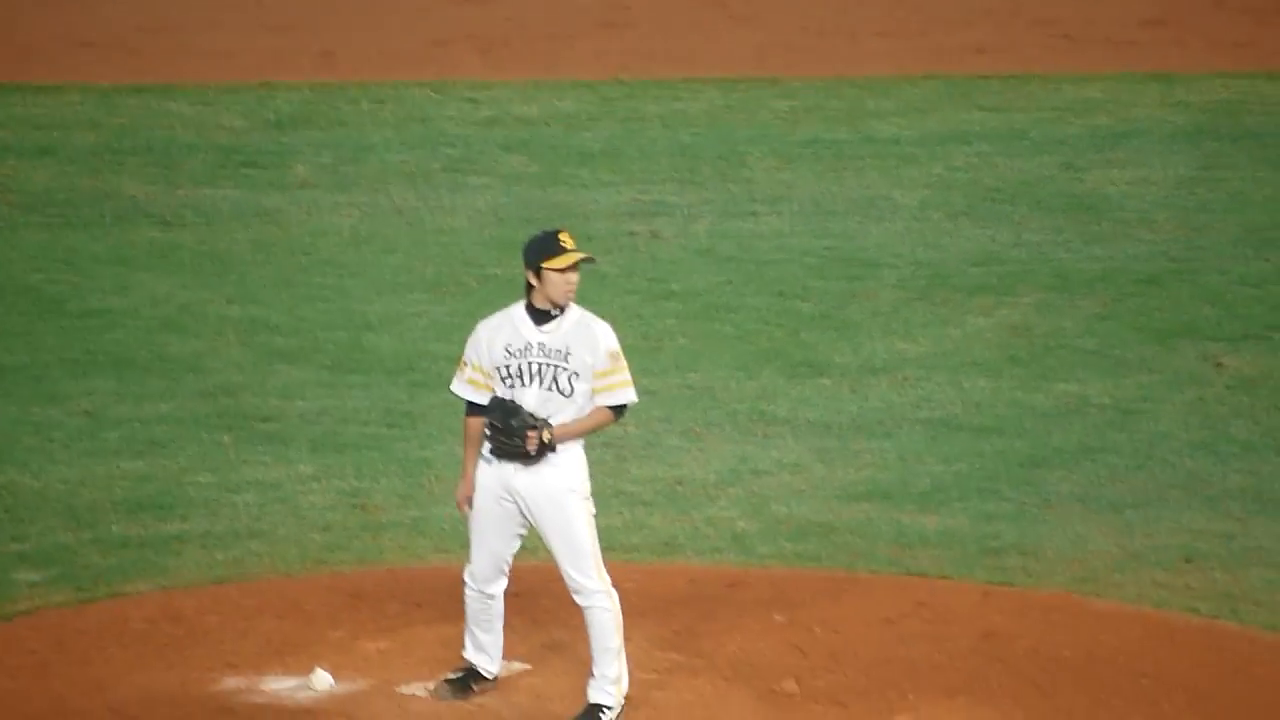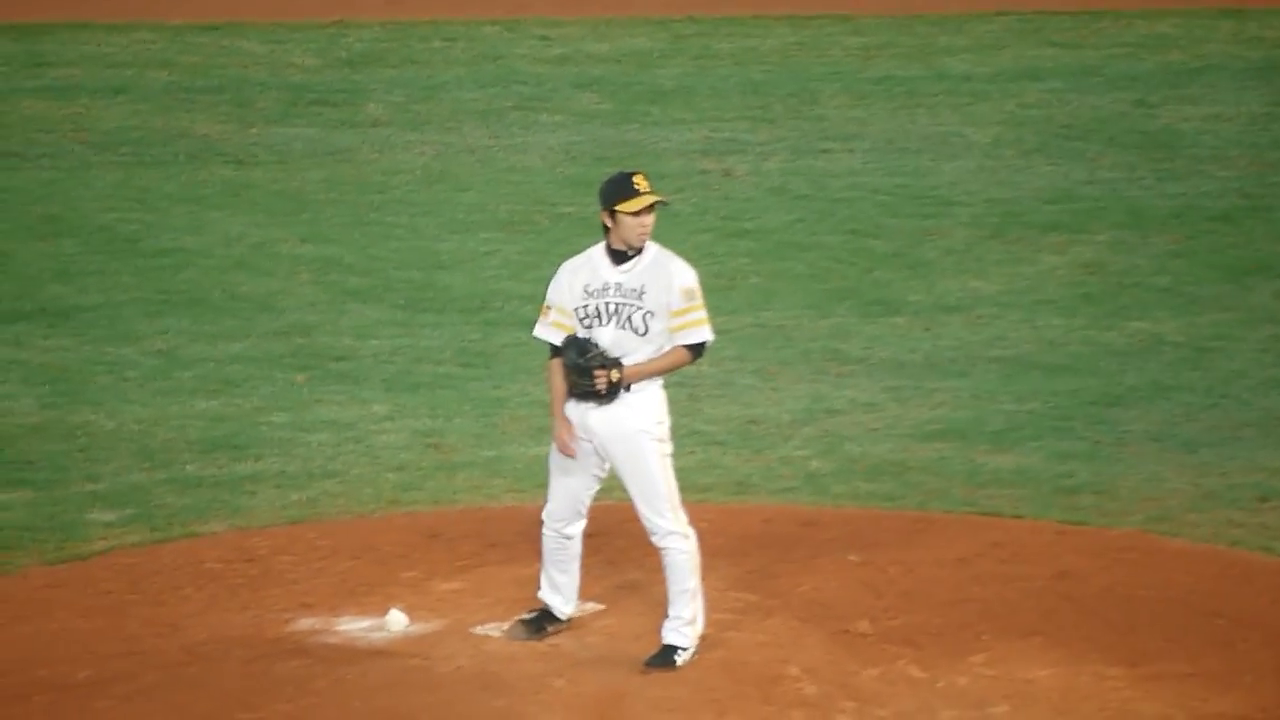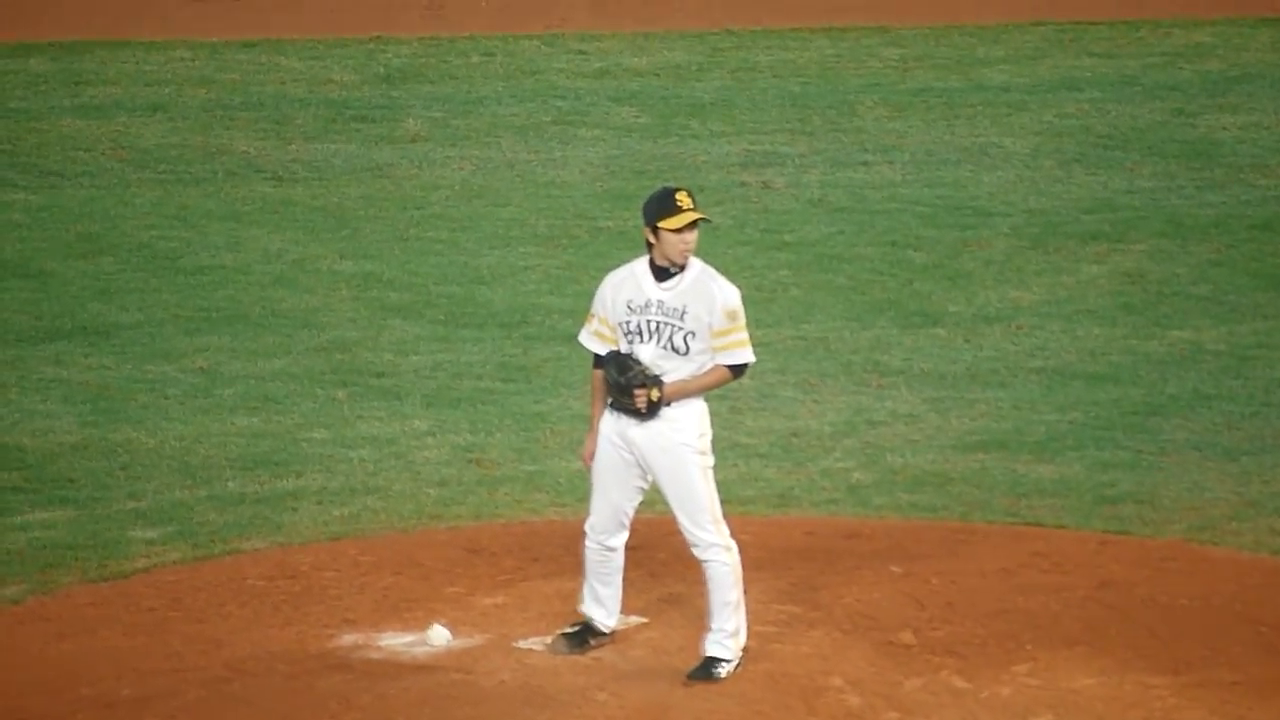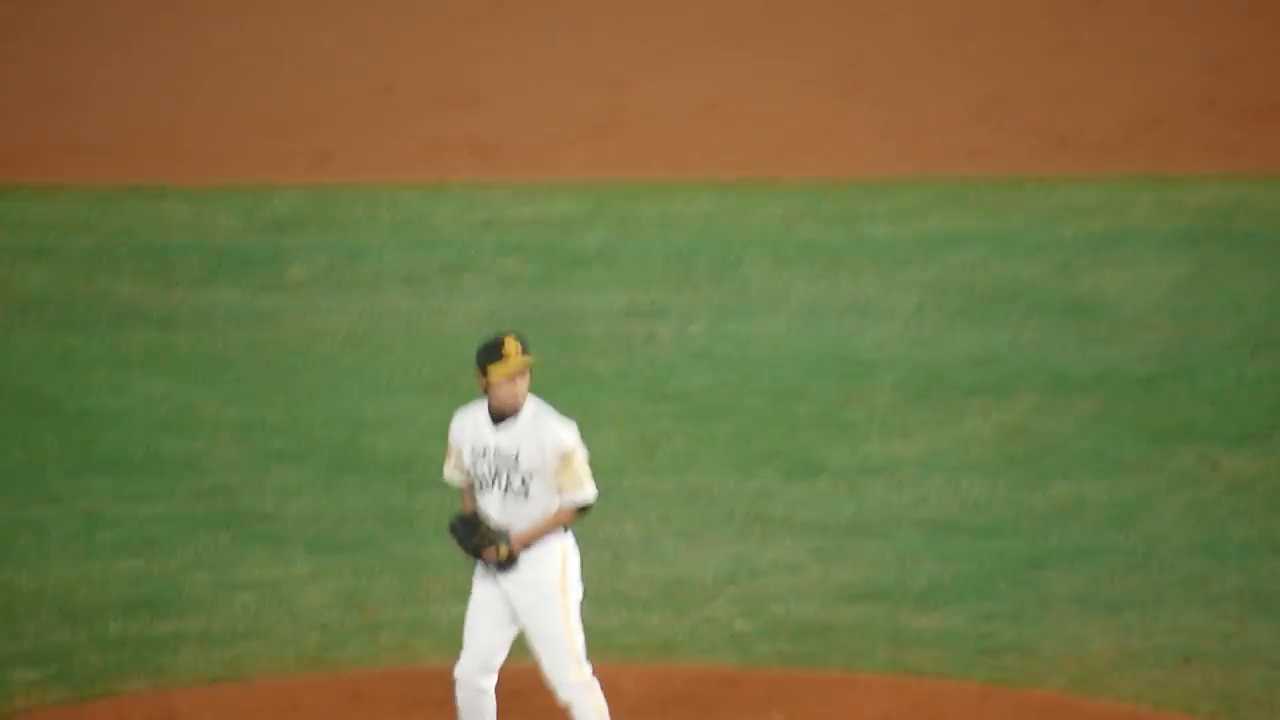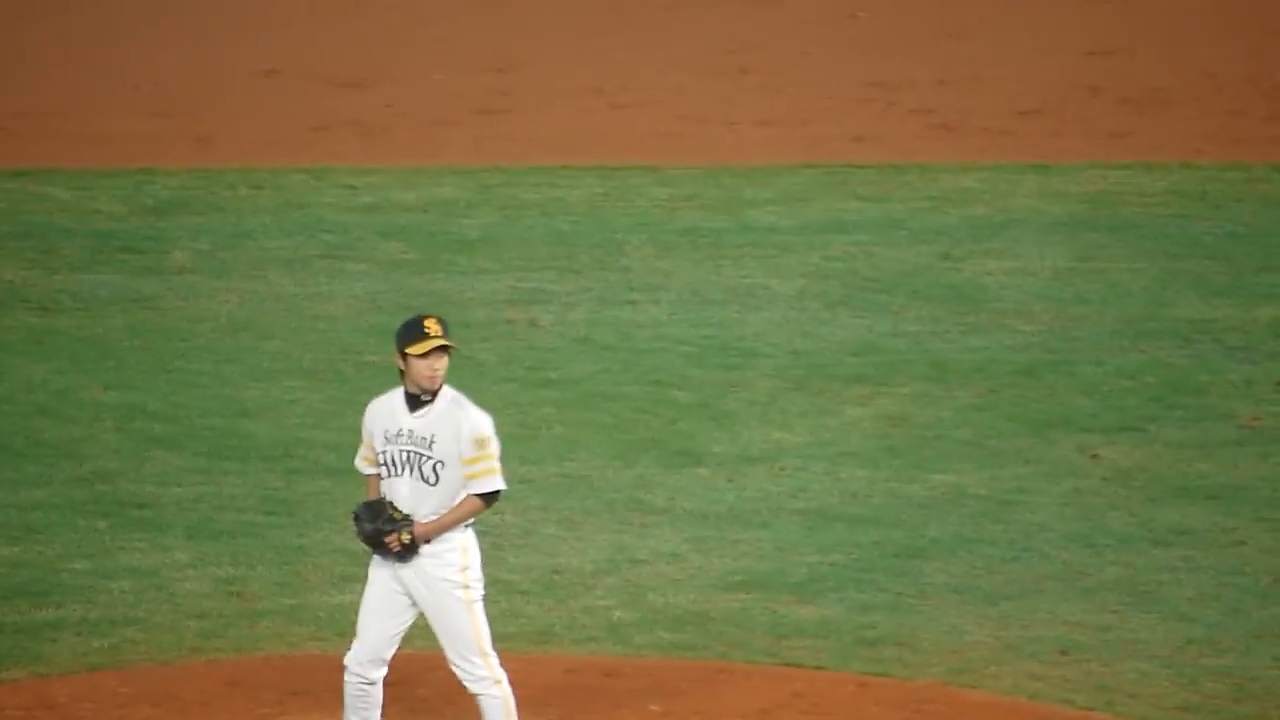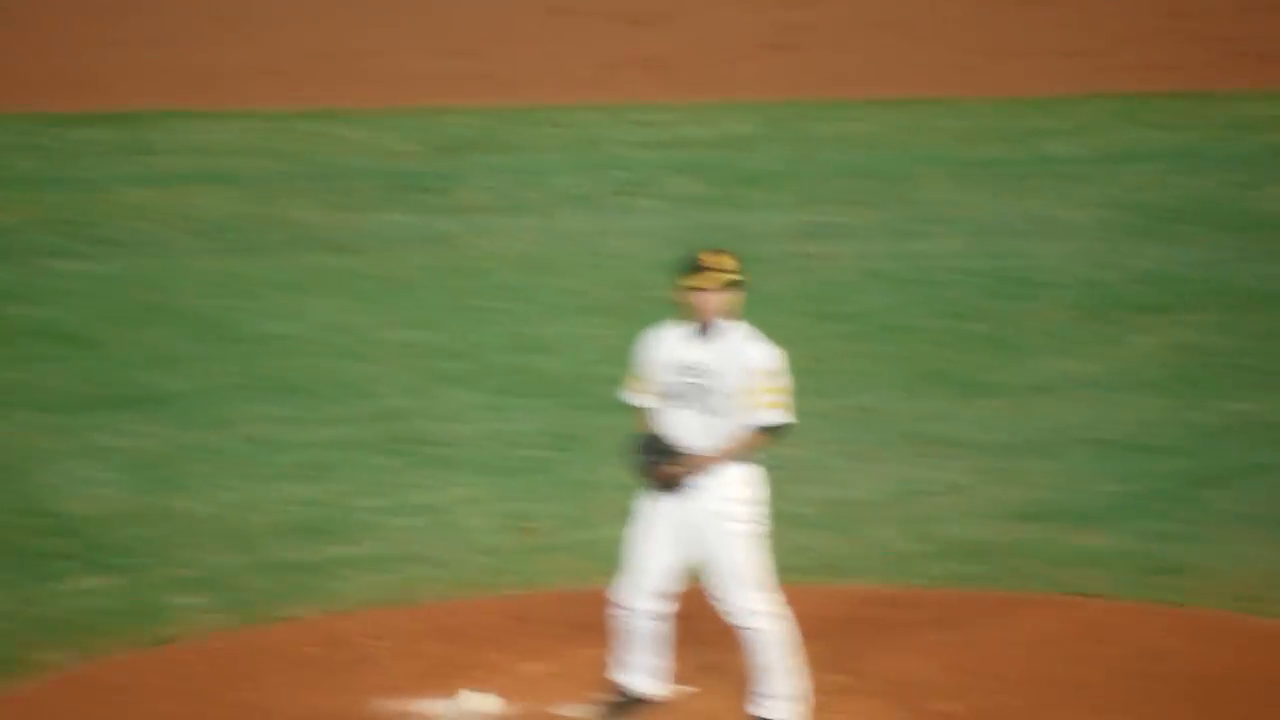
dt=0.7s
person 1, frame 1
left shoulder: (594, 333)
right shoulder: (491, 331)
left elbow: (613, 406)
right elbow: (476, 407)
left wrist: (553, 435)
right wrist: (468, 473)
left hip: (558, 472)
right hip: (497, 471)
left knee: (589, 583)
right knee: (482, 575)
right ankle: (483, 665)
person 1, frame 2
left shoulder: (673, 272)
right shoulder: (574, 272)
left elbow: (691, 347)
right elbow: (557, 352)
left wrist: (626, 373)
right wrist: (559, 418)
left hip: (637, 409)
right hip: (580, 409)
left knee: (666, 524)
right knee: (560, 516)
left ankle: (682, 631)
right ankle: (556, 606)
person 1, frame 3
left shoulder: (717, 291)
right shoulder: (616, 283)
left elbow: (732, 365)
right elbow: (601, 358)
left wrist: (668, 391)
right wrist: (594, 427)
left hip: (679, 423)
right hip: (619, 422)
left knee: (708, 535)
right knee: (602, 529)
left ankle: (725, 644)
right ankle: (598, 620)
person 1, frame 4
left shoulder: (554, 431)
right shoulder: (463, 424)
left elbow: (578, 503)
left wrist: (518, 543)
left hip: (544, 563)
right hip: (493, 565)
left knee: (569, 675)
right knee: (472, 673)
person 1, frame 5
left shoulder: (469, 419)
right shoulder: (378, 411)
left elbow: (484, 494)
left wrist: (426, 531)
left hip: (446, 553)
right hip: (391, 554)
left knee: (477, 667)
right knee: (362, 661)
person 1, frame 6
left shoulder: (756, 353)
right shoulder: (659, 342)
left elbow: (766, 427)
left wrist: (703, 462)
left hip: (723, 487)
right hip: (667, 487)
left knee: (749, 602)
right knee: (637, 593)
